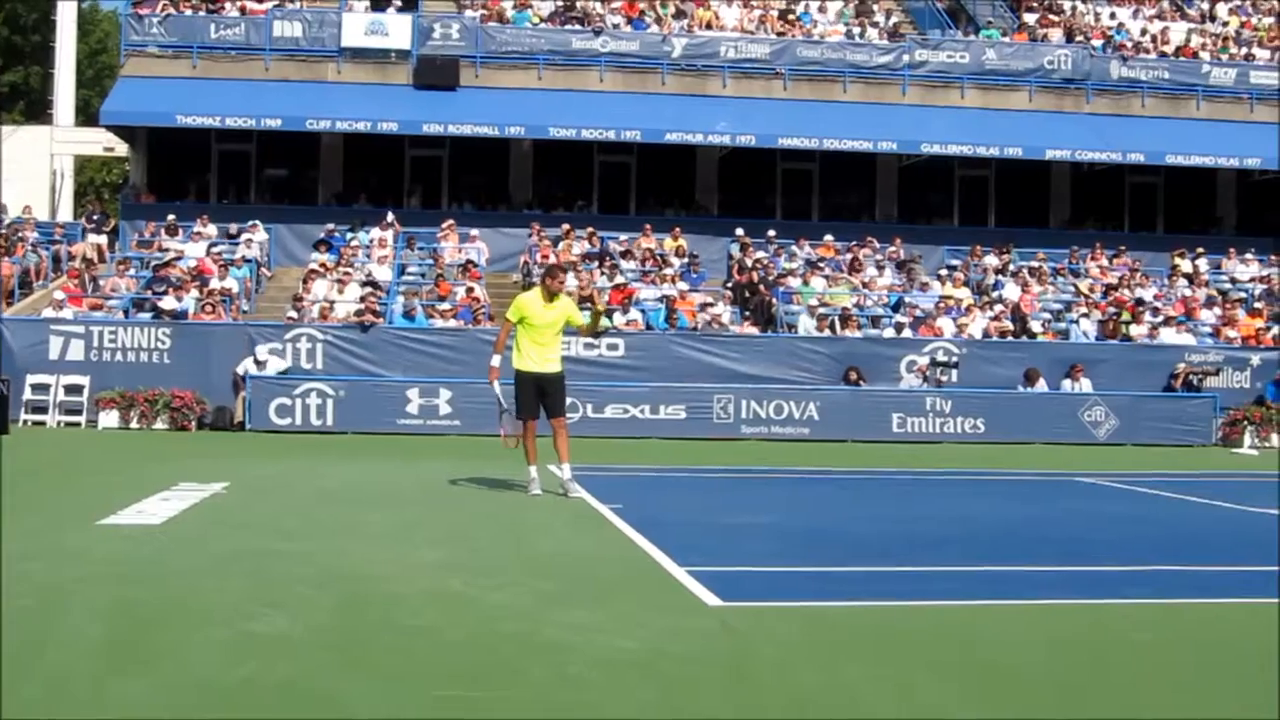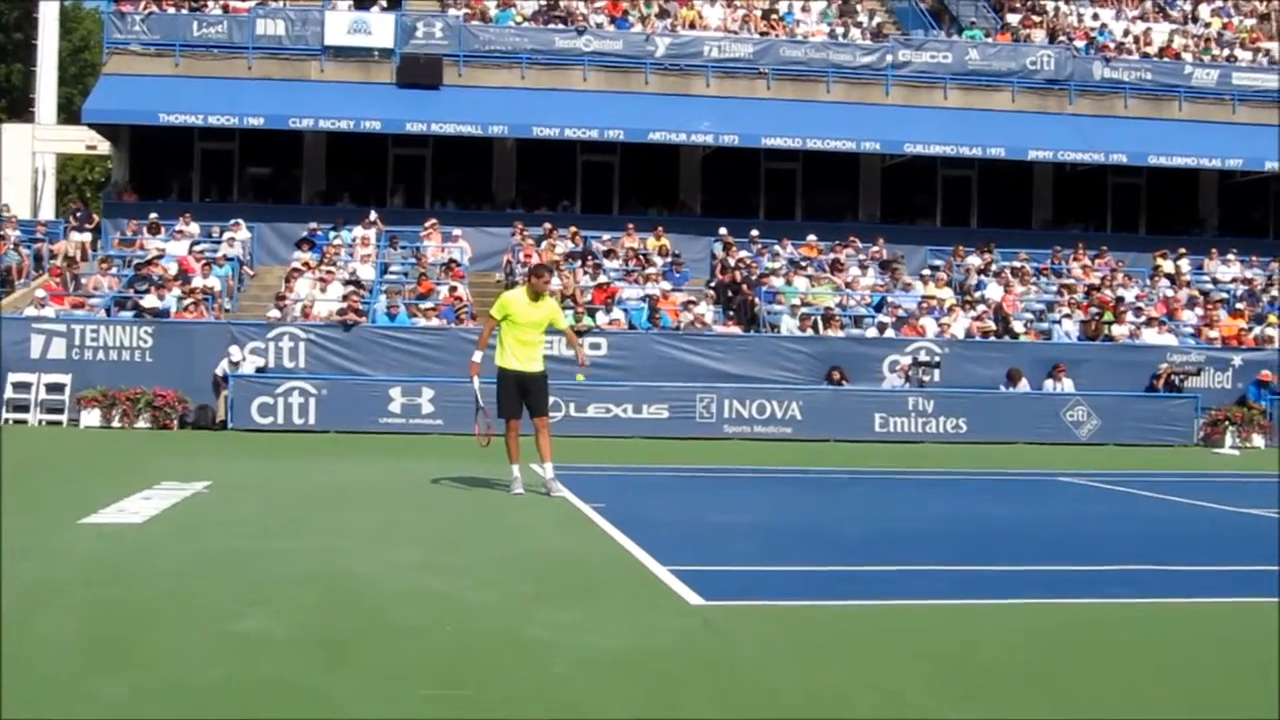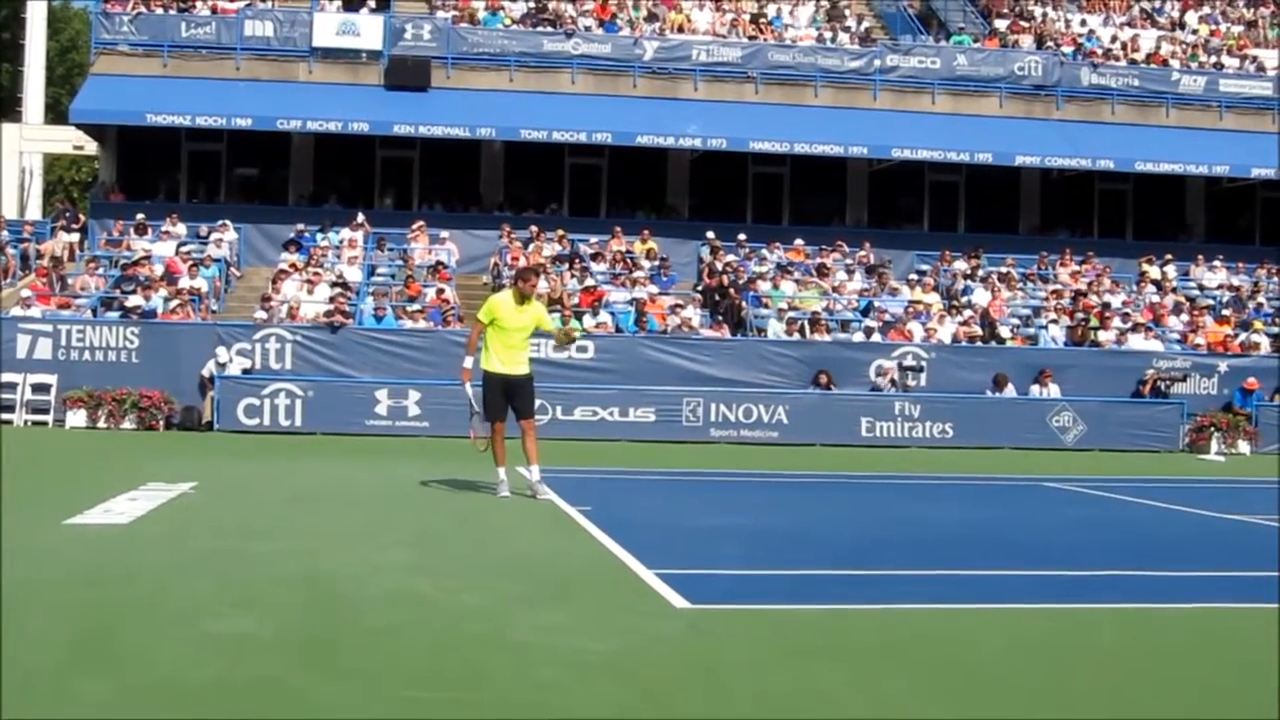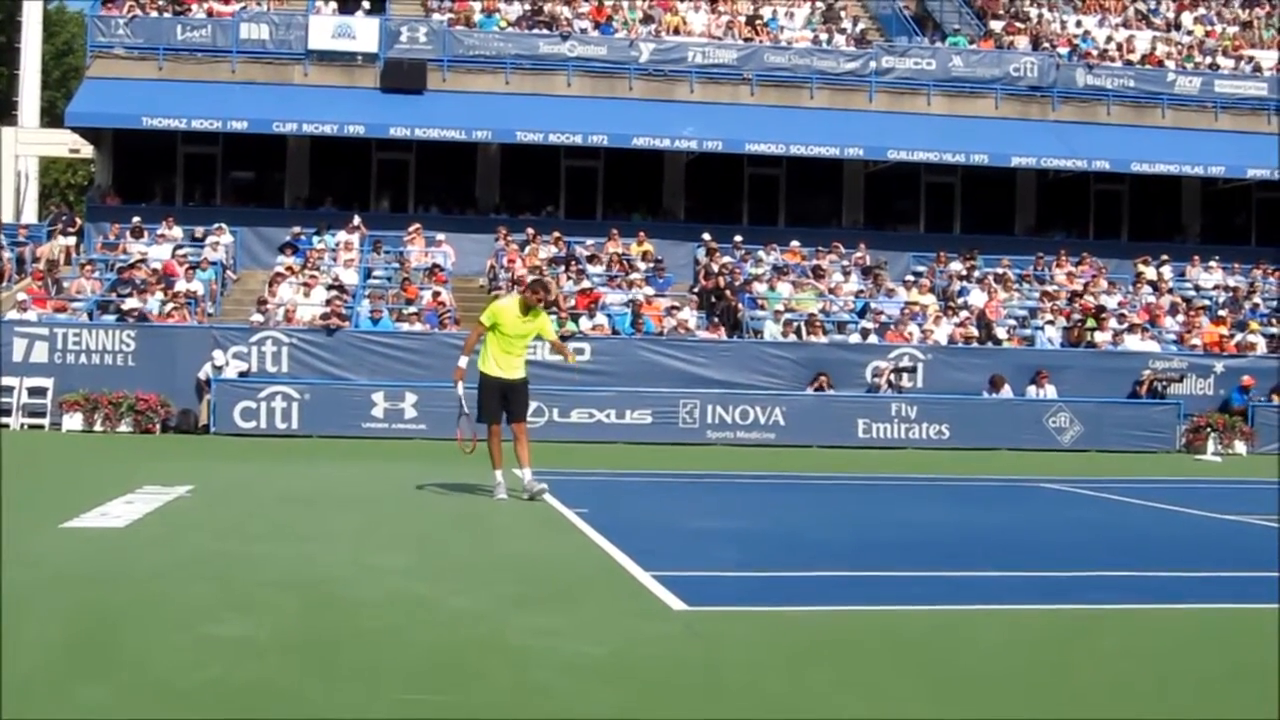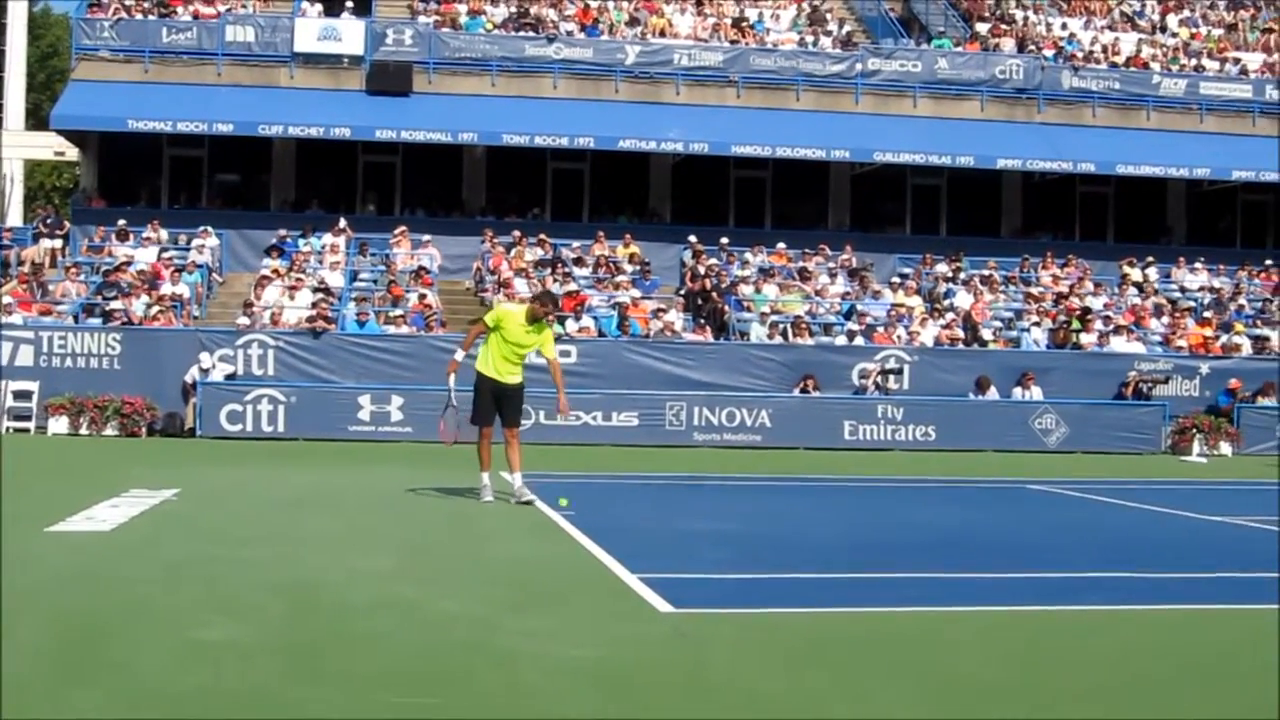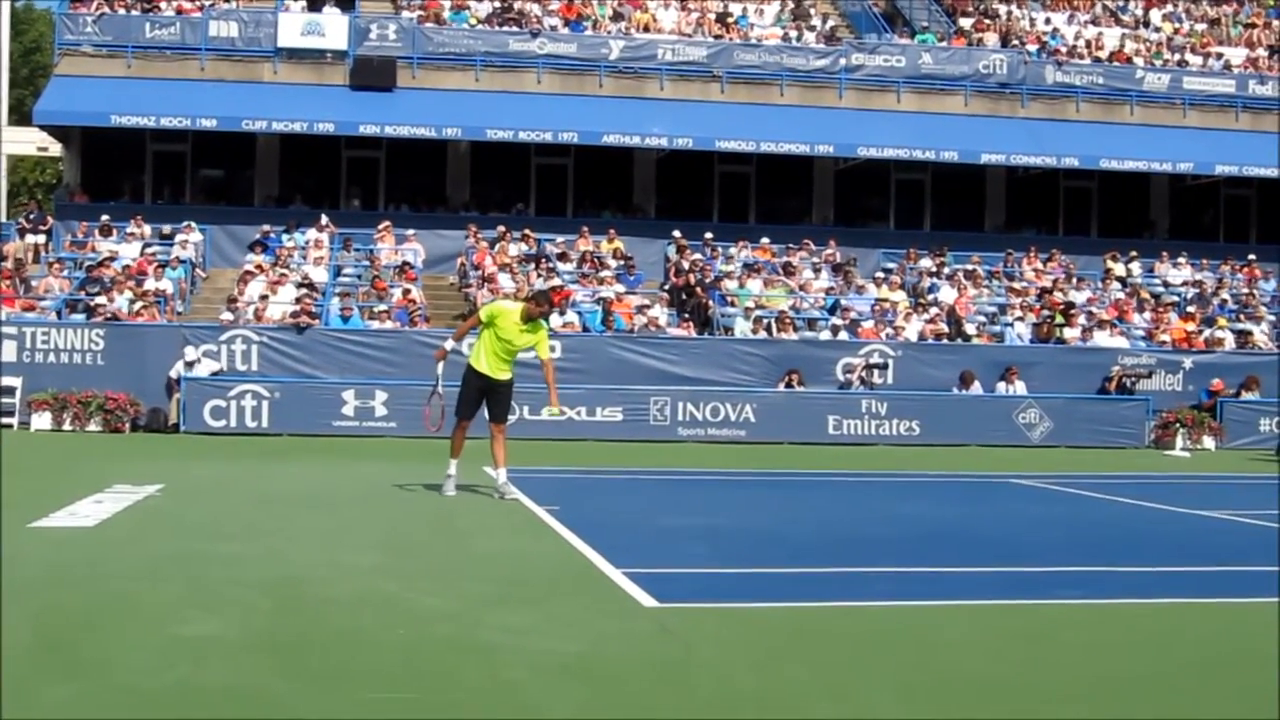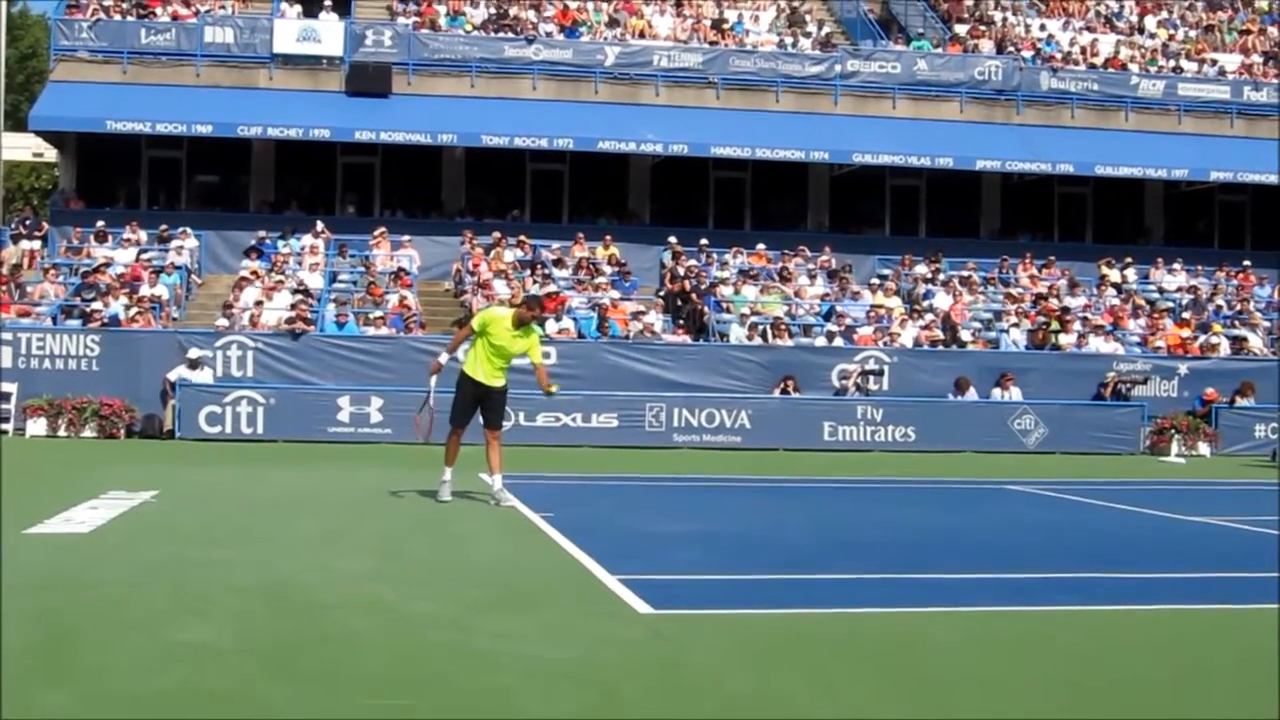
dt=0.5s
person 1, frame 1
left shoulder: (566, 303)
right shoulder: (524, 300)
left elbow: (585, 330)
right elbow: (504, 331)
left wrist: (596, 317)
right wrist: (495, 364)
left hip: (553, 372)
right hip: (526, 372)
left knee: (559, 424)
right knee: (529, 425)
left ankle: (566, 477)
right ankle: (533, 476)
person 1, frame 2
left shoulder: (551, 305)
right shoulder: (509, 298)
left elbow: (567, 331)
right elbow: (488, 328)
left wrist: (579, 350)
right wrist: (476, 359)
left hip: (536, 371)
right hip: (509, 371)
left knee: (542, 423)
right knee: (512, 425)
left ankle: (549, 477)
right ankle: (516, 476)
person 1, frame 3
left shoulder: (536, 308)
right shoulder: (496, 301)
left elbow: (555, 335)
right elbow: (476, 332)
left wrist: (566, 335)
right wrist: (467, 365)
left hip: (521, 374)
right hip: (494, 373)
left knee: (528, 426)
right knee: (498, 427)
left ankle: (535, 479)
right ankle: (502, 479)
person 1, frame 4
left shoulder: (541, 317)
right shoulder: (500, 307)
left elbow: (555, 343)
right elbow: (476, 334)
left wrist: (564, 350)
right wrist: (461, 365)
left hip: (517, 378)
right hip: (491, 376)
left knee: (520, 430)
right knee: (494, 430)
left ankle: (528, 481)
right ankle: (499, 481)
person 1, frame 5
left shoulder: (545, 331)
right shoulder: (505, 311)
left elbow: (553, 362)
right elbow: (476, 331)
left wrist: (561, 394)
right wrist: (457, 358)
left hip: (513, 383)
right hip: (487, 377)
left knee: (512, 434)
right knee: (485, 432)
left ankle: (518, 486)
right ankle: (485, 483)
person 1, frame 6
left shoulder: (539, 331)
right shoulder: (501, 308)
left elbow: (546, 363)
right elbow: (469, 324)
left wrist: (552, 394)
right wrist: (447, 347)
left hip: (502, 379)
right hip: (477, 372)
left knee: (499, 430)
right knee: (462, 423)
left ankle: (501, 482)
right ankle: (451, 473)
person 1, frame 7
left shoulder: (531, 336)
right shoulder: (493, 315)
left elbow: (538, 366)
right elbow: (464, 333)
left wrist: (546, 385)
right wrist: (443, 358)
left hip: (496, 386)
right hip: (470, 379)
left knee: (494, 436)
right knee: (457, 430)
left ankle: (497, 488)
right ankle: (446, 479)
